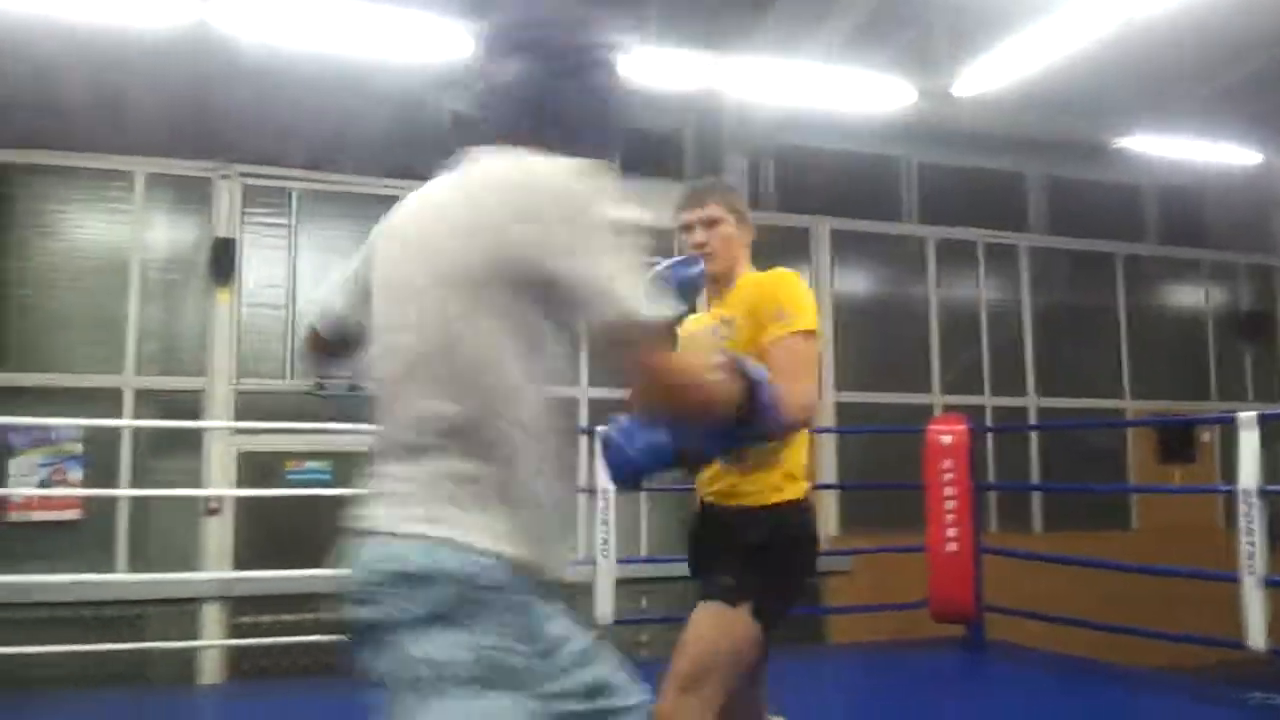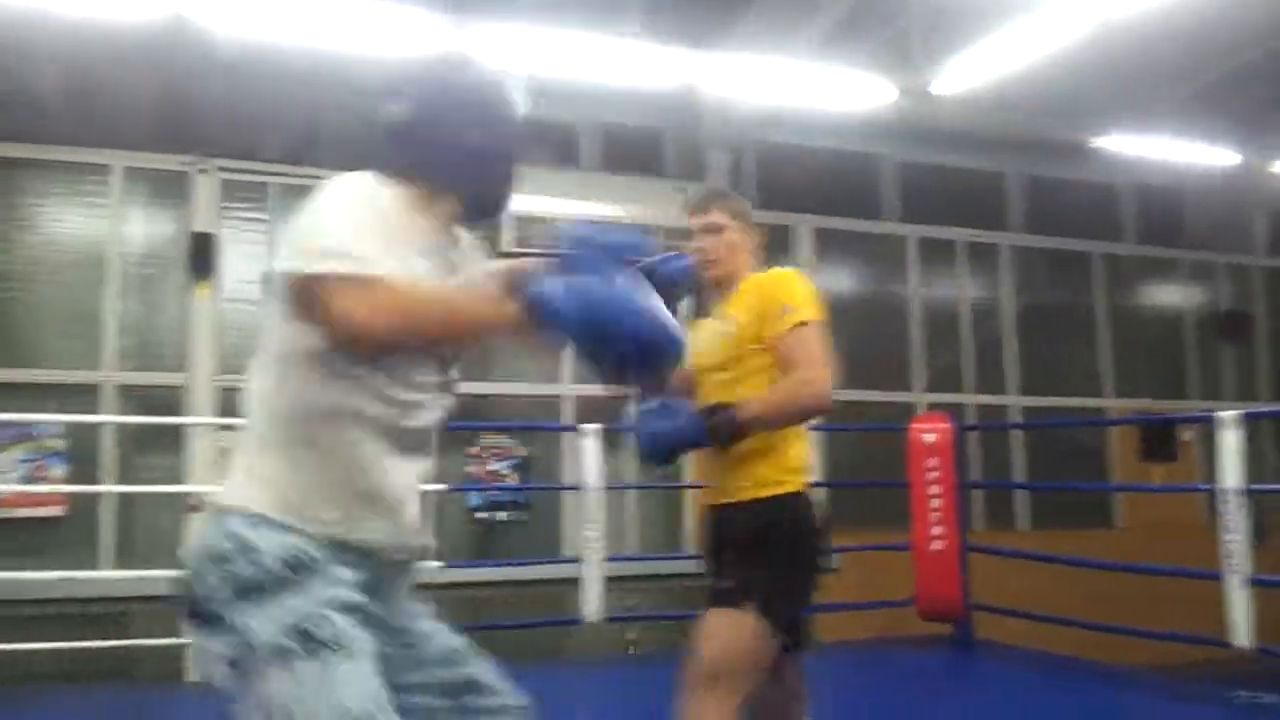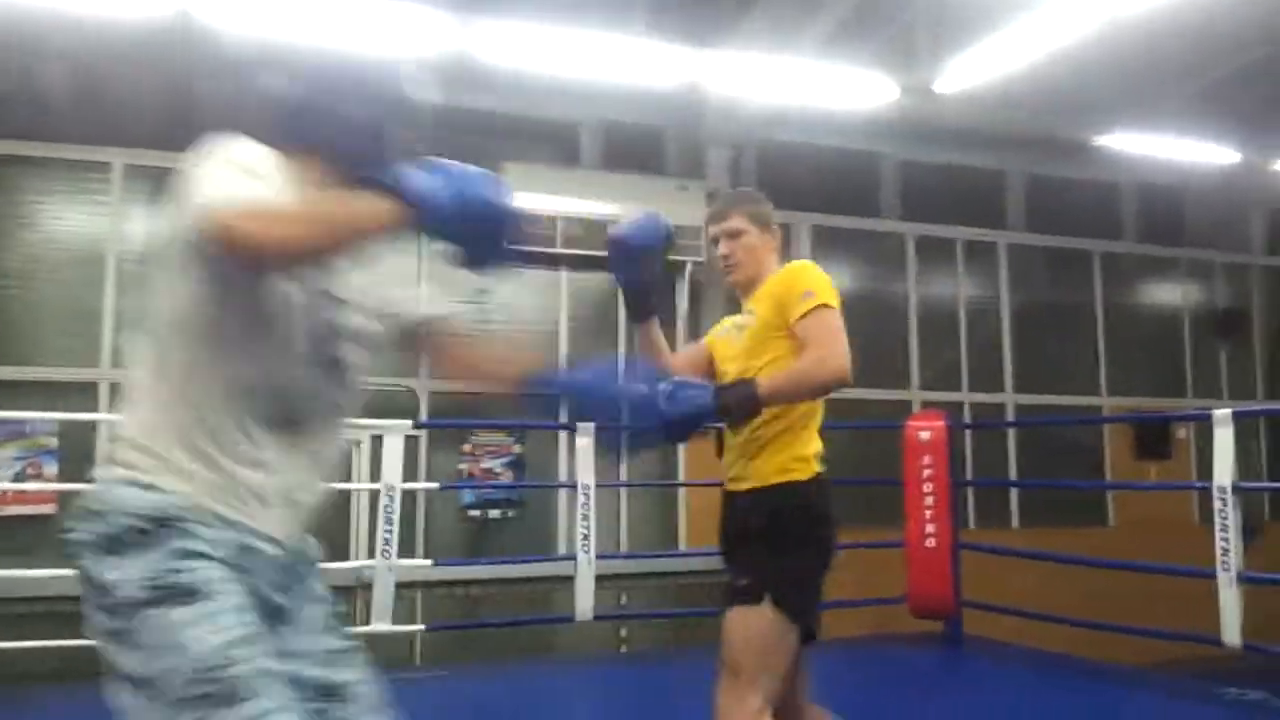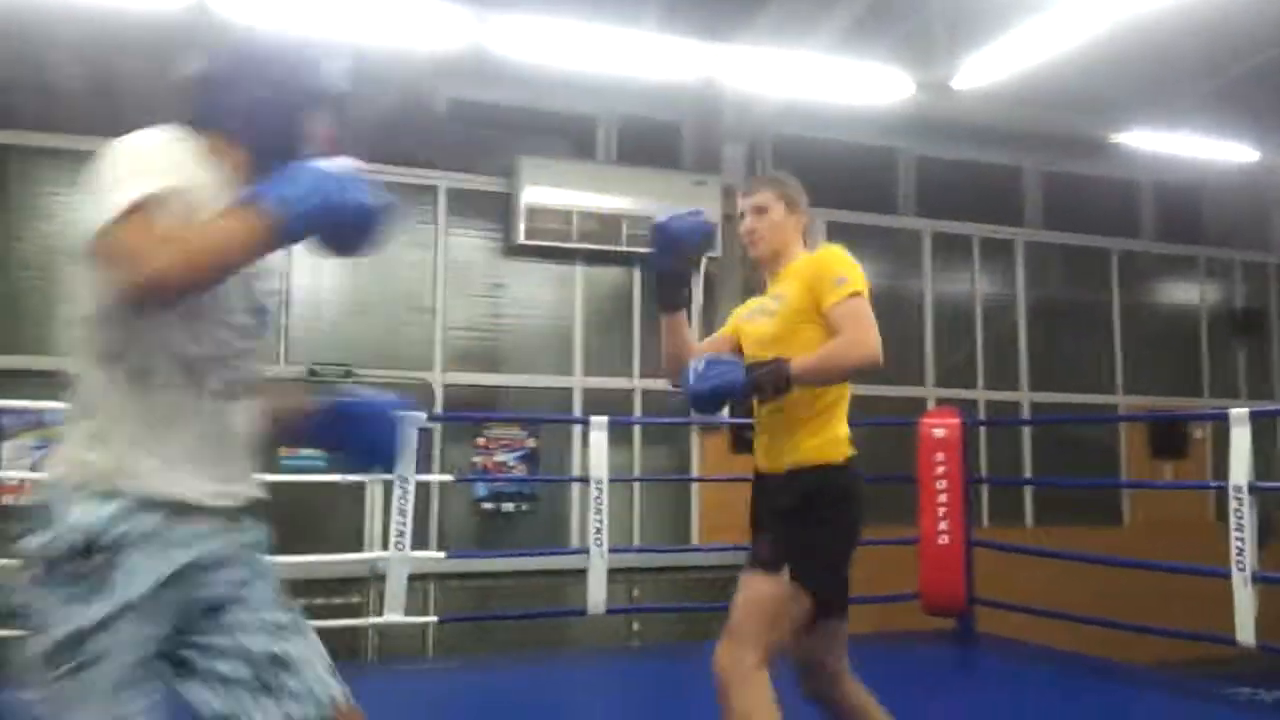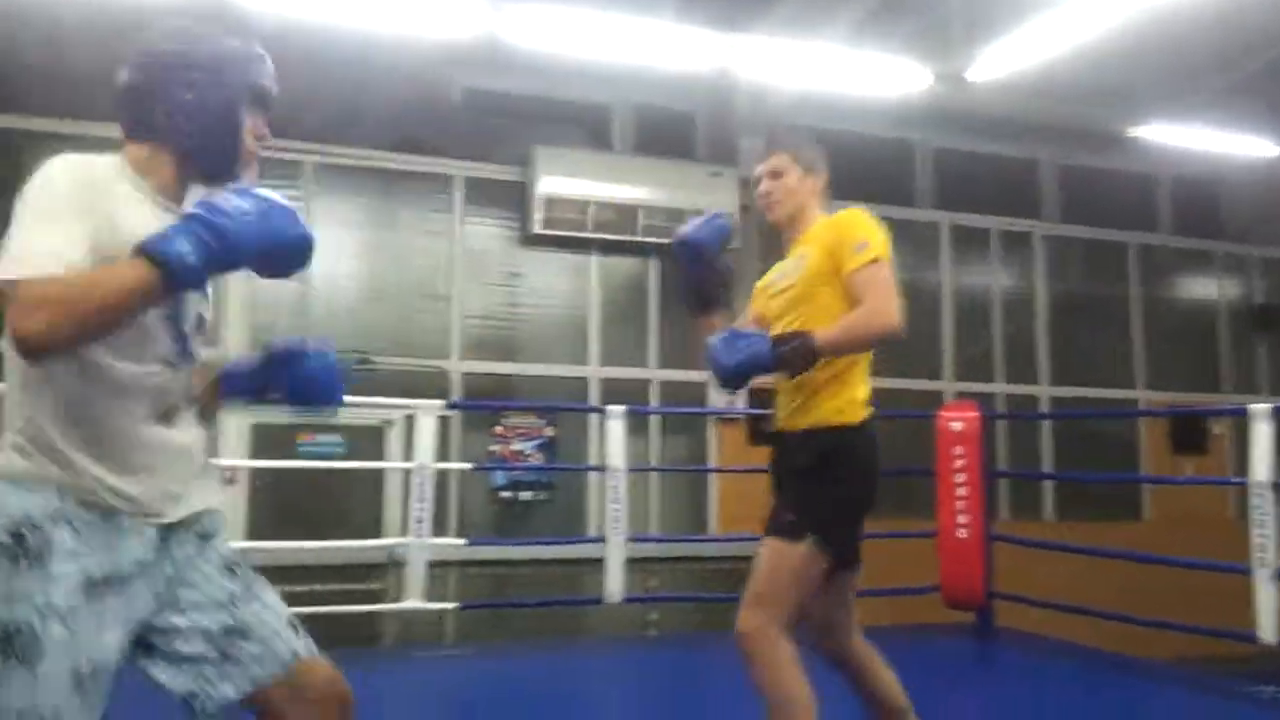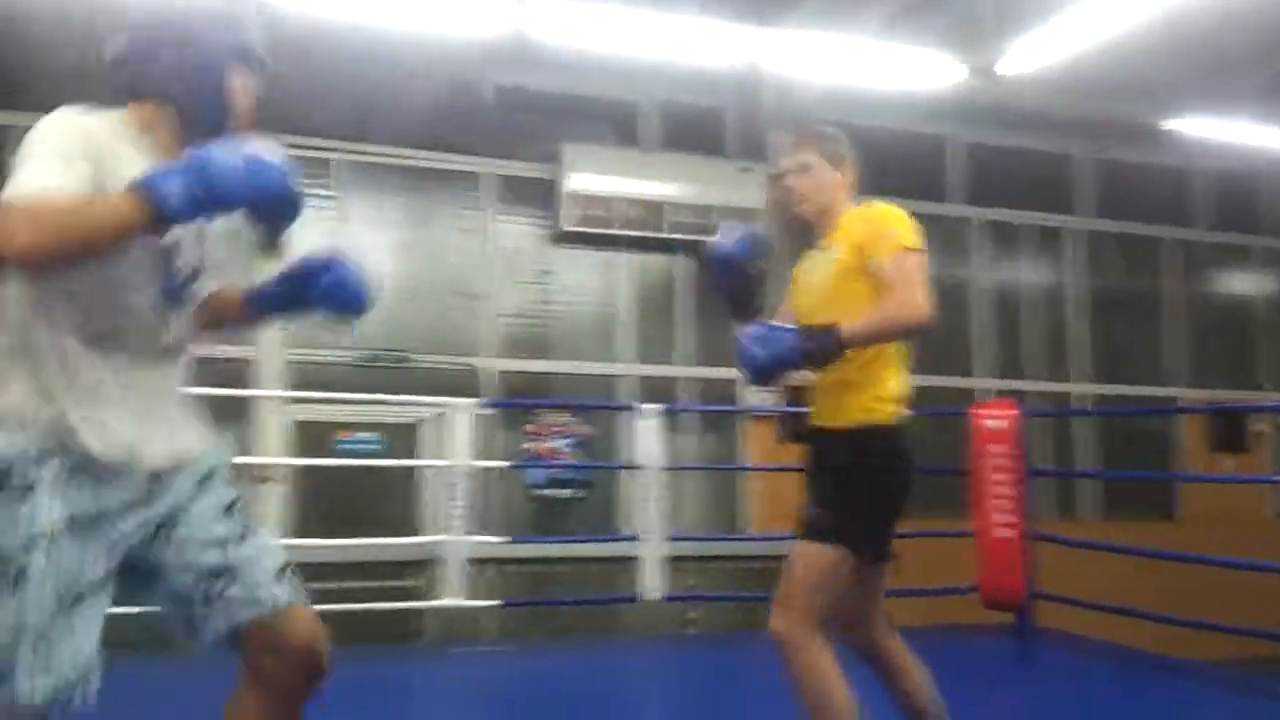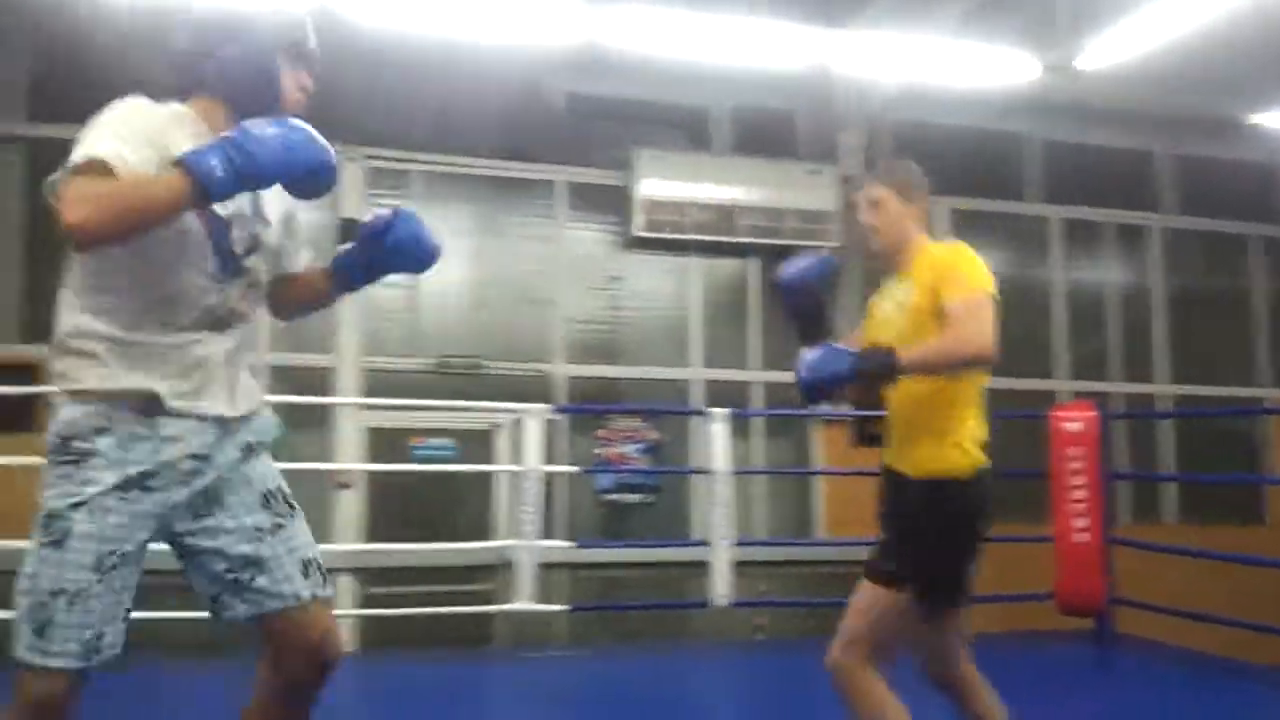
dt=0.1s
person 1, frame 1
right shoulder: (555, 188)
left elbow: (326, 339)
right elbow: (677, 382)
right wrist: (746, 394)
left hip: (485, 574)
right hip: (445, 583)
person 1, frame 2
left shoulder: (452, 254)
right shoulder: (353, 203)
right elbow: (362, 319)
right wrist: (539, 299)
left hip: (363, 565)
right hip: (276, 555)
person 1, frame 3
left shoulder: (375, 262)
right shoulder: (240, 168)
left elbow: (465, 355)
right elbow: (259, 236)
right wrist: (418, 200)
left hip: (271, 542)
right hip: (162, 520)
person 1, frame 4
left shoulder: (254, 226)
right shoulder: (151, 155)
right elbow: (149, 269)
left wrist: (313, 418)
right wrist: (287, 205)
left hip: (221, 532)
right hip: (116, 520)
person 1, frame 5
left shoulder: (191, 215)
right shoulder: (76, 185)
left wrist: (245, 380)
right wrist: (185, 248)
left hip: (176, 523)
right hip: (60, 526)
person 1, frame 6
left shoulder: (196, 176)
right shoulder: (78, 135)
left wrist: (280, 294)
right wrist: (175, 189)
left hip: (174, 463)
right hip: (60, 468)
left knee: (298, 650)
person 1, frame 7
left shoulder: (261, 172)
right shoulder: (141, 122)
left elbow: (292, 294)
right elbow: (80, 214)
left wrist: (363, 262)
right wrist: (220, 164)
left hip: (229, 431)
right hip: (117, 424)
left knee: (309, 643)
person 2, frame 1
left shoulder: (777, 290)
right shoulder: (694, 325)
left elbow: (797, 406)
left wrist: (696, 438)
left hip: (768, 521)
right hip: (720, 518)
person 2, frame 2
left shoulder: (780, 286)
right shoulder: (706, 330)
left elbow: (815, 388)
left wrist: (719, 423)
left hip: (773, 517)
right hip: (731, 520)
person 2, frame 3
left shoulder: (799, 280)
right shoulder: (727, 331)
left elbow: (833, 365)
right elbow: (660, 380)
left wrist: (736, 396)
right wrist: (640, 301)
left hip: (787, 504)
right hip: (748, 507)
person 2, frame 4
left shoulder: (828, 264)
right shoulder: (750, 312)
left elbow: (865, 351)
right elbow: (687, 373)
left wrist: (769, 376)
right wrist: (673, 290)
left hip: (819, 487)
right hip: (778, 489)
left knee: (737, 662)
right knee: (823, 675)
person 2, frame 5
left shoulder: (849, 228)
right shoulder: (774, 278)
left elbow: (887, 318)
right elbow: (734, 361)
left wrist: (798, 348)
right wrist: (704, 295)
left hip: (833, 447)
right hip: (802, 449)
left knee: (759, 623)
right knee: (835, 632)
person 2, frame 6
left shoulder: (879, 222)
right shoulder: (810, 266)
left elbow: (915, 307)
right elbow: (769, 355)
left wrist: (828, 340)
left hip: (867, 444)
right hip: (839, 445)
left knee: (793, 624)
right knee: (863, 625)
person 2, frame 7
left shoulder: (953, 262)
right shoulder: (887, 297)
left elbow: (979, 343)
right elbow: (849, 385)
left wrist: (881, 363)
right wrist: (814, 328)
left hip: (943, 489)
right hip: (917, 486)
left knee: (850, 660)
right knee: (944, 658)
